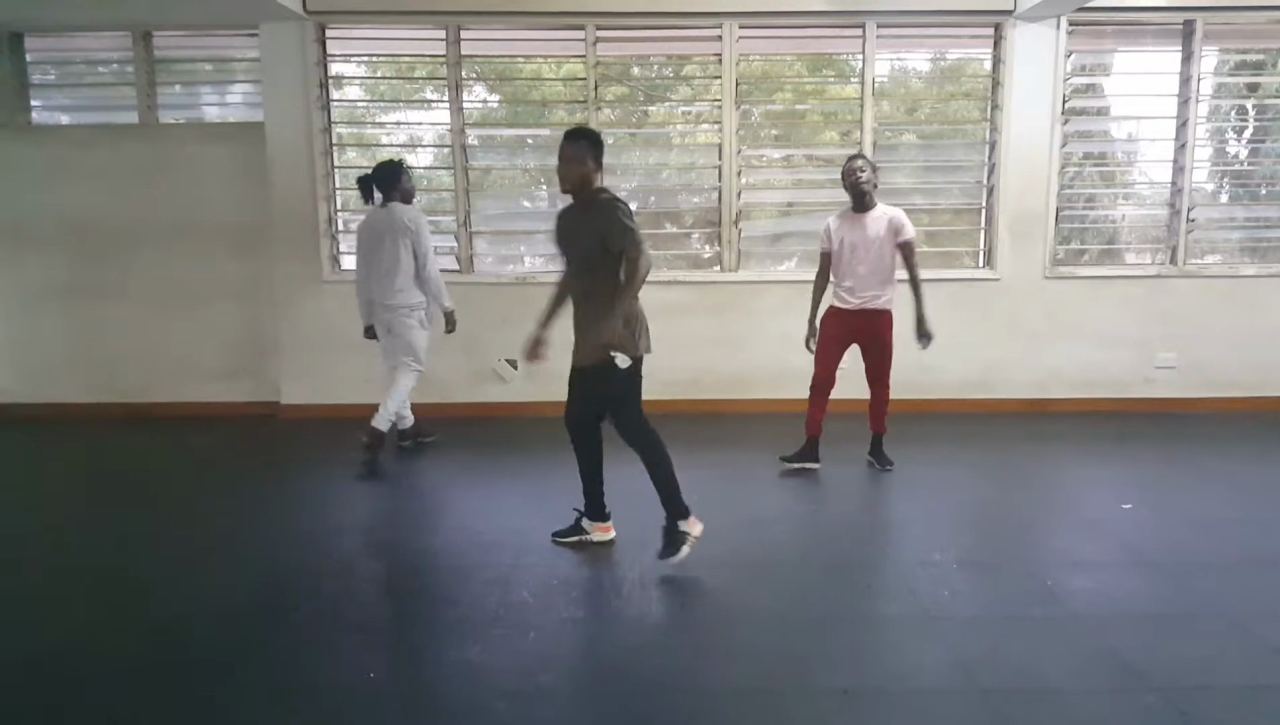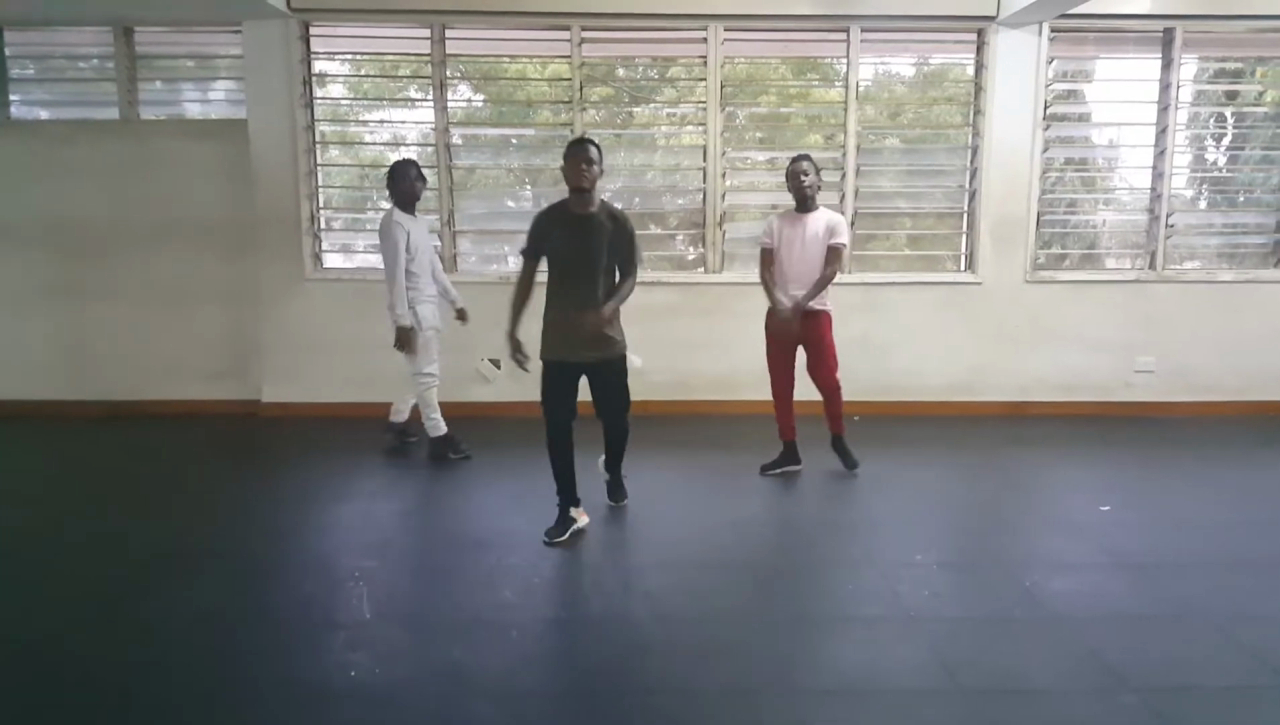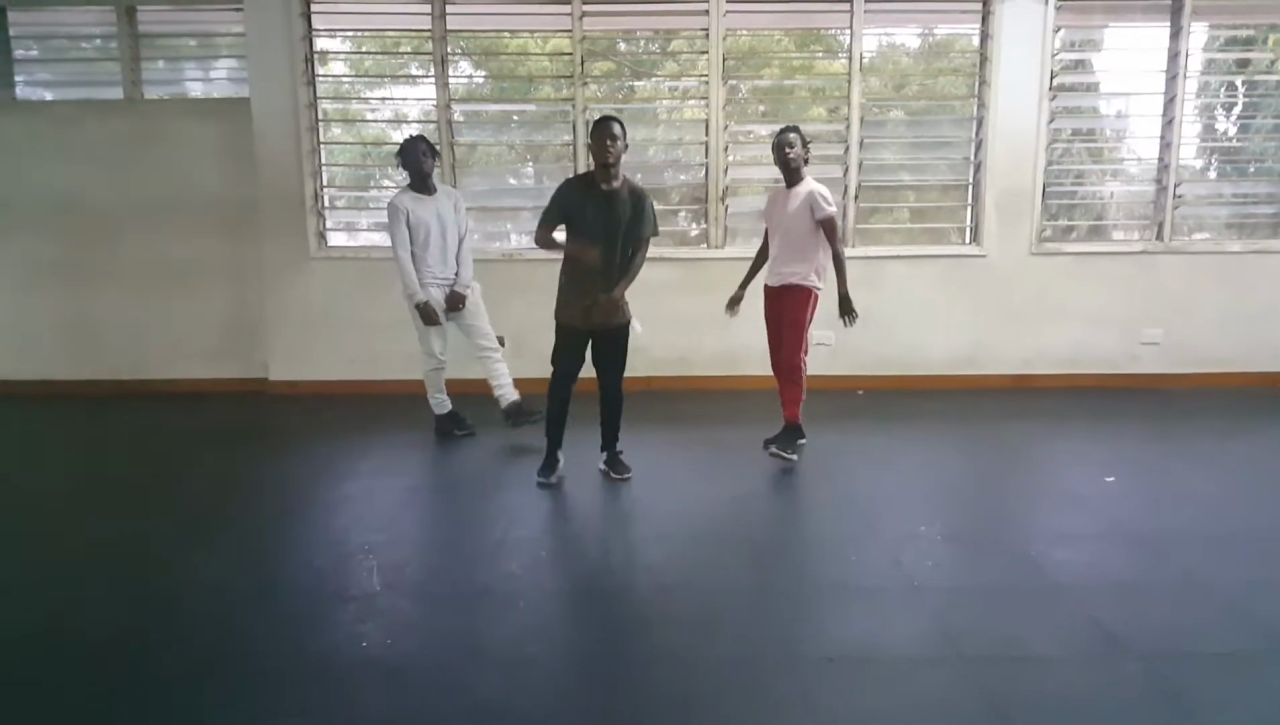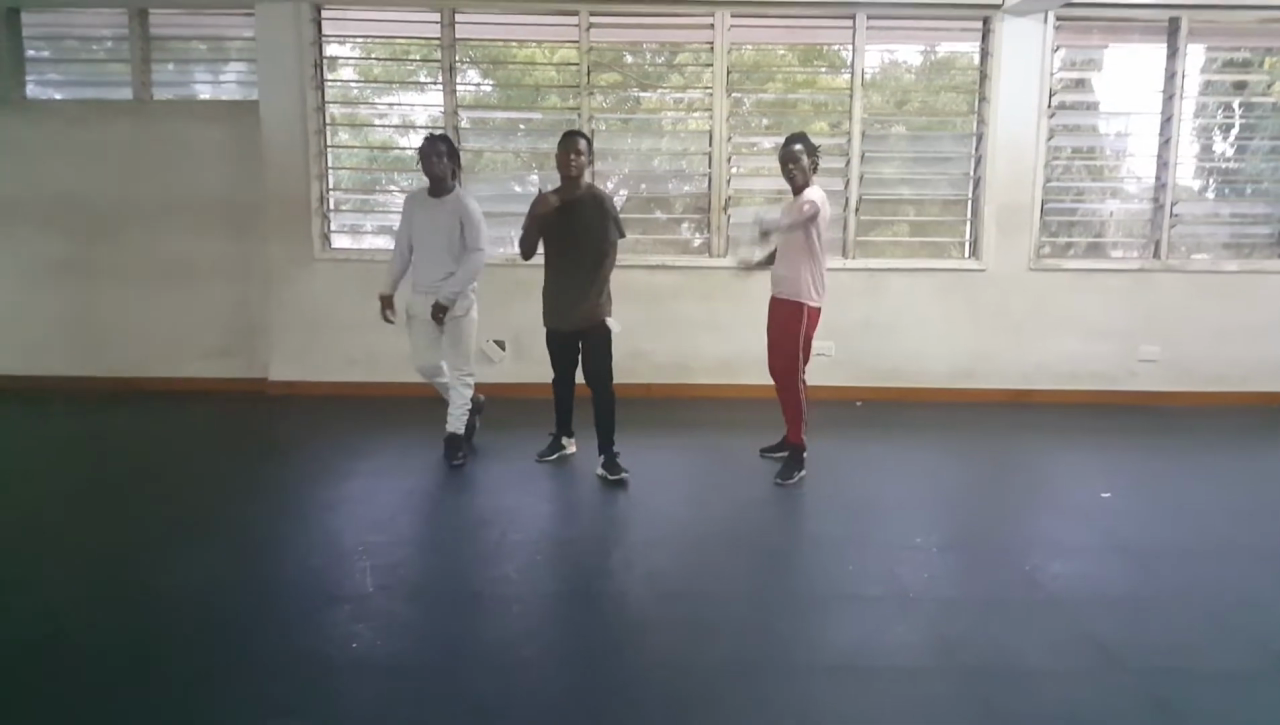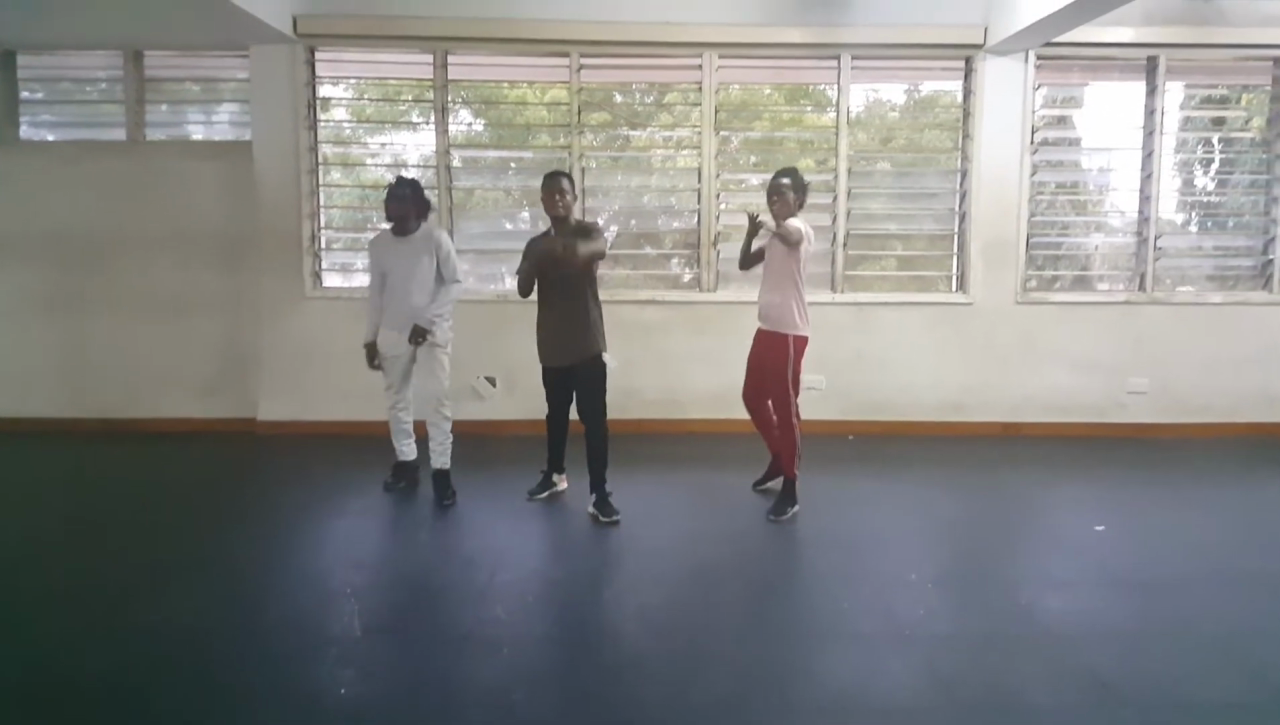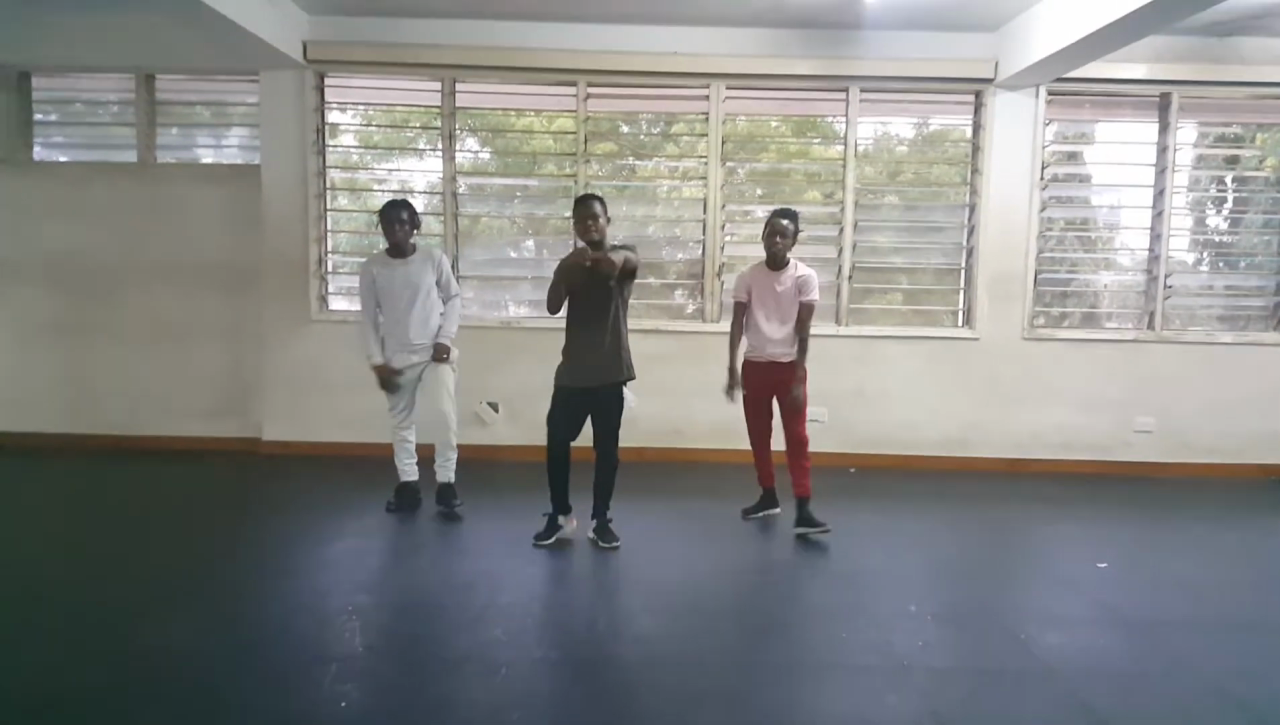
dt=0.5s
person 1, frame 1
left shoulder: (608, 208)
right shoulder: (568, 217)
left elbow: (640, 259)
left wrist: (616, 317)
right wrist: (544, 326)
left hip: (614, 338)
right hip: (592, 341)
left knee: (630, 424)
right knee: (579, 423)
left ankle: (679, 518)
right ankle: (596, 518)
person 1, frame 2
left shoulder: (616, 221)
right shoulder: (548, 220)
left elbow: (630, 277)
right elbow: (527, 276)
left wrist: (608, 310)
right wrist: (513, 331)
left hip: (604, 338)
right hip: (559, 338)
left knee: (615, 415)
right knee: (557, 420)
left ankle: (613, 471)
right ankle: (570, 508)
person 1, frame 3
left shoulder: (637, 197)
right shoulder: (571, 189)
left elbow: (640, 250)
right elbow: (541, 237)
left wrist: (618, 292)
right wrist: (570, 247)
left hip: (613, 307)
right hip: (572, 304)
left knee: (611, 382)
right knee: (562, 378)
left ankle: (610, 451)
right ankle: (553, 454)
person 1, frame 4
left shoulder: (600, 202)
right shoulder: (544, 203)
left elbow: (609, 255)
right elbow: (526, 253)
left wrist: (593, 300)
right wrist: (535, 217)
left hip: (593, 309)
right hip: (556, 308)
left knee: (600, 381)
right knee: (562, 377)
left ankle: (607, 455)
right ankle: (564, 437)
person 1, frame 5
left shoulder: (586, 233)
right shoulder: (537, 244)
left elbow: (600, 245)
right elbow: (523, 289)
left wrist: (580, 249)
right wrist: (535, 255)
left hip: (586, 342)
right hip: (552, 343)
left knee: (594, 418)
right knee: (557, 413)
left ankle: (599, 494)
right ankle: (555, 474)
person 1, frame 6
left shoulder: (622, 258)
right shoulder: (571, 266)
left elbow: (630, 259)
right elbow: (552, 306)
left wrist: (615, 257)
right wrist: (564, 270)
left hip: (610, 369)
right hip: (573, 368)
left knee: (607, 447)
right knee: (557, 439)
left ankle: (600, 519)
right ankle: (560, 514)
person 2, frame 1
left shoulder: (894, 218)
right shoulder: (833, 224)
left elbow: (911, 269)
right elbow: (823, 273)
left wrist: (921, 316)
right wrist: (811, 320)
left hip: (877, 314)
right hip: (840, 312)
left knee: (879, 384)
right knee: (821, 379)
left ankle: (876, 448)
right ankle: (810, 448)
person 2, frame 2
left shoulder: (833, 221)
right shoulder: (775, 223)
left elbow: (830, 270)
right elbow: (765, 270)
left wrist: (800, 305)
right wrist: (779, 307)
left hip: (816, 312)
right hip: (779, 314)
left knee: (827, 380)
right knee: (781, 386)
left ankle: (838, 441)
right ankle: (789, 452)
person 2, frame 3
left shoulder: (816, 193)
right shoulder: (774, 197)
left elbow: (834, 245)
left wrist: (843, 293)
right wrist: (742, 287)
left hip: (802, 287)
right hip: (772, 287)
left knee: (792, 358)
right knee: (778, 360)
left ankle: (794, 435)
right ankle: (792, 425)
person 2, frame 4
left shoulder: (814, 198)
right shoulder: (792, 203)
left elbow: (800, 222)
left wrist: (773, 227)
right wrist: (761, 261)
left hip: (802, 302)
right hip: (781, 298)
left knee: (792, 375)
right knee: (779, 372)
left ankle: (797, 454)
right ankle: (793, 436)
person 2, frame 5
left shoulder: (795, 227)
right shoulder: (774, 234)
left elbow: (791, 237)
right elbow: (745, 264)
right wrist: (752, 235)
left hip: (788, 333)
right hip: (766, 329)
left knee: (785, 407)
right knee: (753, 398)
left ankle: (789, 490)
right ankle: (779, 462)
person 2, frame 6
left shoulder: (804, 276)
right shoulder: (747, 277)
left elbow: (803, 331)
right elbow: (738, 324)
left wrist: (797, 378)
right wrist: (732, 369)
left hip: (789, 367)
right hip: (755, 365)
left knee: (797, 436)
right knee: (758, 436)
left ankle: (804, 512)
right ankle: (769, 497)
person 3, frame 1
left shoulder: (366, 223)
right shoulder: (413, 218)
left elbow: (362, 274)
right elbow: (429, 269)
left wrist: (367, 318)
right wrist: (447, 308)
left hip: (380, 308)
right hip: (410, 307)
left knee: (397, 369)
right knee: (408, 371)
left ankle: (406, 426)
right ankle: (378, 429)
person 3, frame 2
left shoulder: (418, 221)
right shoulder: (394, 223)
right elbow: (396, 275)
left wrist: (456, 301)
right wrist: (402, 322)
left hip: (428, 304)
right hip: (414, 308)
left knee: (420, 369)
right knee: (427, 373)
left ankle: (399, 421)
right ankle: (438, 438)
person 3, frame 3
left shoulder: (453, 197)
right shoulder: (399, 205)
left elbow: (464, 243)
right elbow: (403, 255)
left wrist: (462, 284)
right wrist: (418, 299)
left hip: (461, 288)
right hip: (428, 291)
left knee: (487, 343)
right knee: (435, 357)
left ankle: (511, 404)
right ankle: (443, 416)
person 3, frame 4
left shoulder: (465, 205)
right shoulder: (413, 202)
left elbow: (476, 255)
right elbow: (403, 250)
left wrist: (448, 297)
right wrist: (387, 290)
left hip: (458, 299)
right hip: (421, 297)
left knee: (460, 369)
right knee: (425, 363)
left ankle: (455, 434)
right ankle: (470, 403)
person 3, frame 5
left shoulder: (436, 238)
right shoulder: (379, 244)
left elbow: (453, 284)
right elbow: (376, 294)
left wrist: (426, 322)
right wrist: (370, 338)
left hip: (431, 333)
right hip: (393, 335)
left knee: (438, 401)
right knee: (397, 401)
left ankle: (441, 472)
right ankle: (406, 463)
person 3, frame 6
left shoulder: (435, 259)
right shoulder: (372, 267)
left elbow: (453, 299)
right elbow: (369, 317)
left wrist: (445, 339)
right wrist: (377, 361)
left hip: (435, 352)
right hip: (397, 357)
left knee: (444, 414)
right knee: (401, 422)
left ankle: (445, 482)
right ankle: (408, 484)
